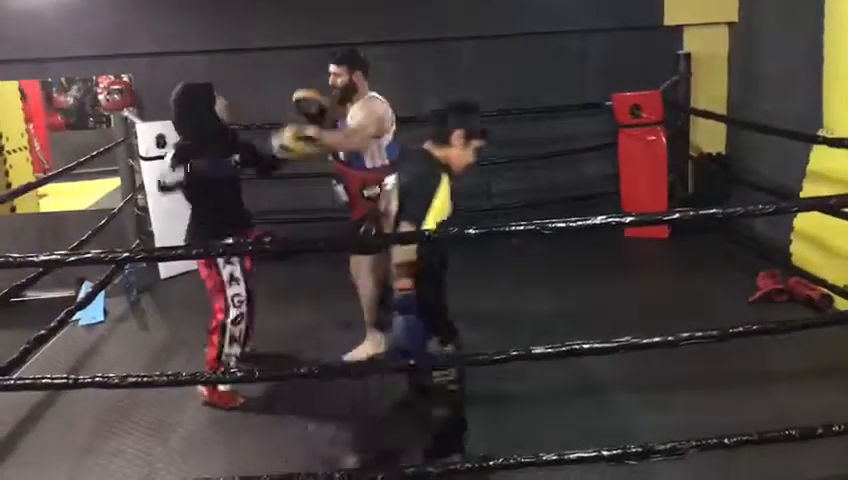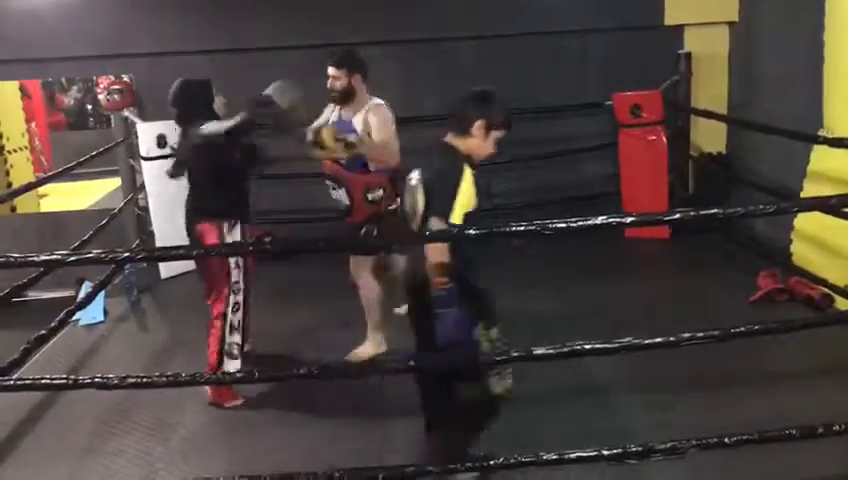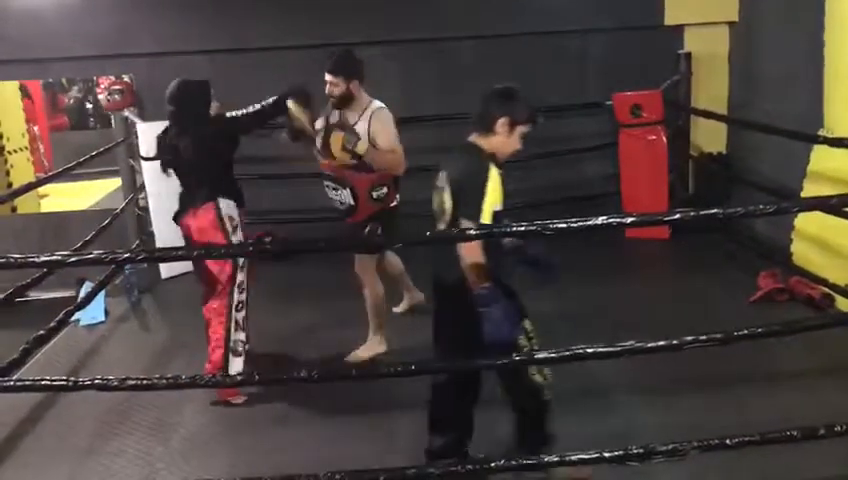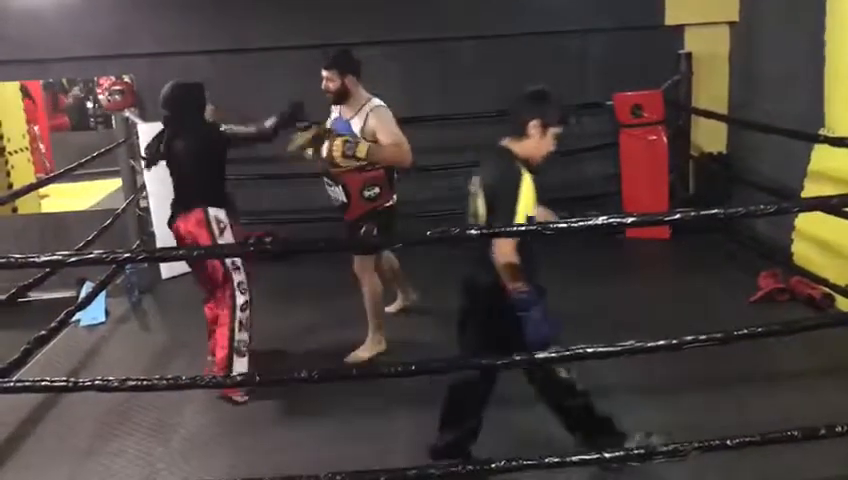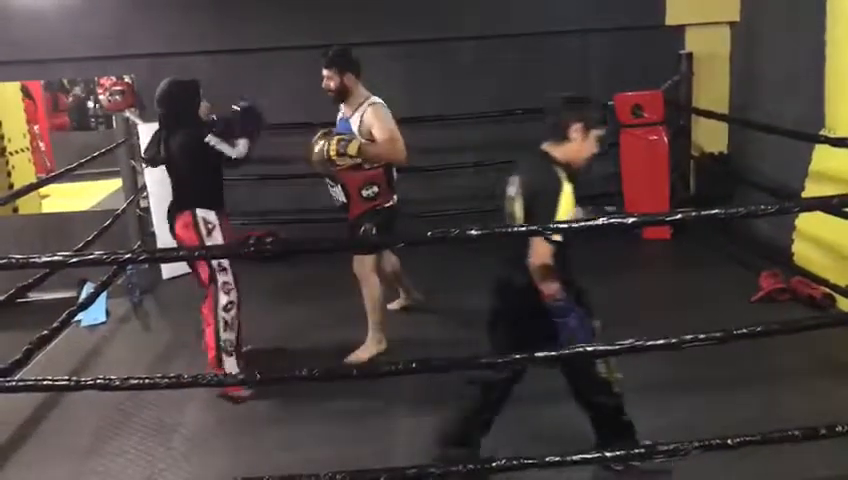
dt=0.1s
person 1, frame 1
left shoulder: (407, 169)
right shoulder: (433, 179)
left elbow: (390, 229)
right elbow: (406, 245)
right wrist: (407, 305)
left hip: (410, 297)
right hip: (420, 301)
left knee: (441, 379)
right knee: (439, 389)
left ankle: (444, 451)
person 1, frame 2
left shoulder: (431, 162)
right shoulder: (457, 171)
right elbow: (436, 238)
right wrist: (447, 299)
left hip: (422, 286)
right hip: (446, 291)
left knee: (438, 372)
right knee: (490, 377)
left ankle: (445, 453)
right ankle: (449, 456)
person 1, frame 3
left shoulder: (457, 164)
right shoulder: (484, 171)
right elbow: (469, 240)
right wrist: (488, 299)
left hip: (448, 287)
right hip: (476, 290)
left knee: (454, 374)
right knee: (528, 374)
left ankle: (445, 455)
right ankle: (535, 456)
person 1, frame 4
left shoulder: (492, 163)
right shoulder: (515, 176)
right elbow: (503, 247)
left wrist: (548, 216)
right wrist: (525, 301)
left hip: (479, 289)
right hip: (506, 294)
left knee: (475, 373)
right knee: (553, 374)
left ankle: (448, 450)
right ankle: (608, 444)
person 1, frame 5
left shoulder: (530, 170)
right shoulder: (554, 182)
right elbow: (540, 255)
right wrist: (563, 310)
left hip: (515, 288)
right hip: (540, 297)
left knee: (503, 371)
right knee: (592, 375)
left ankle: (457, 442)
right ankle: (620, 449)
person 2, frame 1
left shoulder: (228, 141)
right shoulder: (188, 147)
left elbow: (265, 165)
right elbow: (165, 182)
right wrist: (192, 171)
left hip: (234, 230)
right hip: (213, 236)
left knee: (243, 295)
right knee: (233, 307)
left ankle: (233, 349)
right ankle: (215, 385)
person 2, frame 2
left shoulder: (209, 137)
right shoulder: (200, 134)
left elbow: (243, 162)
right elbow: (217, 132)
left wrist: (248, 147)
right wrist: (262, 106)
left hip: (203, 220)
right hip: (221, 222)
left knee: (219, 294)
right knee: (231, 297)
left ankle: (225, 354)
right ankle: (220, 383)
person 2, frame 3
left shoulder: (173, 136)
right shoulder: (205, 130)
right elbow: (259, 115)
right wrist: (289, 97)
left hip: (191, 215)
right hip: (215, 212)
left knee: (215, 292)
right knee: (232, 292)
left ankle: (222, 353)
right ankle: (224, 377)
person 2, frame 4
left shoulder: (169, 138)
right shoulder: (206, 134)
right elbow: (255, 135)
right wrist: (287, 116)
left hip: (184, 218)
right hip: (208, 216)
left knee: (216, 290)
right knee: (235, 290)
left ankle: (219, 352)
right ankle: (228, 375)
person 2, frame 5
left shoulder: (169, 136)
right shoulder: (195, 134)
right elbow: (235, 153)
right wrist: (246, 128)
left hip: (184, 216)
right hip: (201, 215)
left knee: (214, 287)
right knee: (223, 290)
left ankle: (227, 351)
right ankle: (225, 373)
person 3, frame 1
left shoulder: (372, 108)
right shoulder: (348, 105)
left elbow: (351, 141)
left wrist: (310, 133)
right wrist: (320, 102)
left hip: (376, 199)
right hip: (366, 199)
left knee: (361, 267)
right knee: (384, 255)
left ankle: (374, 339)
person 3, frame 2
left shoulder: (377, 112)
right shoulder: (334, 108)
left elbow: (391, 158)
right elbow: (313, 137)
left wrist: (349, 141)
right wrist: (318, 135)
left knee: (360, 269)
right knee: (388, 253)
left ankle: (375, 339)
person 3, frame 3
left shoulder: (378, 116)
right shoulder: (334, 110)
left elbow: (397, 166)
right elbow: (317, 142)
left wrist: (358, 148)
right wrist: (320, 137)
left hip: (376, 202)
right hip: (355, 202)
left knee: (365, 268)
right knee: (380, 252)
left ankle: (376, 339)
right ankle: (412, 294)
person 3, frame 4
left shoulder: (376, 114)
right shoulder: (336, 109)
left elbow: (403, 157)
right elbow: (333, 145)
left wrist: (359, 150)
right wrist: (322, 147)
left hip: (374, 202)
right hip: (354, 201)
left knee: (363, 267)
right knee: (377, 252)
left ankle: (375, 339)
right ankle: (405, 294)
person 3, frame 5
left shoulder: (374, 111)
right shoulder: (344, 108)
left elbow: (397, 153)
left wrist: (353, 148)
right wrist: (324, 148)
left hip: (375, 202)
right hip: (356, 201)
left knee: (363, 268)
right knee: (379, 254)
left ankle: (375, 338)
right ankle: (408, 293)
